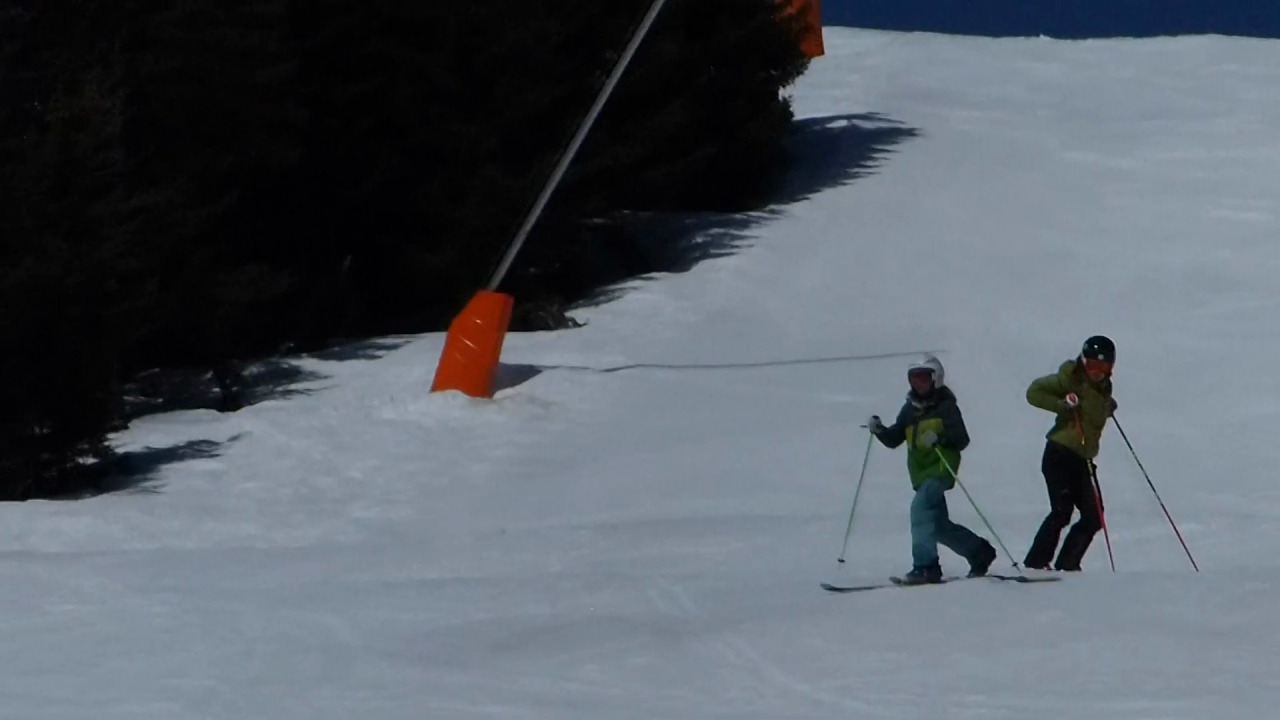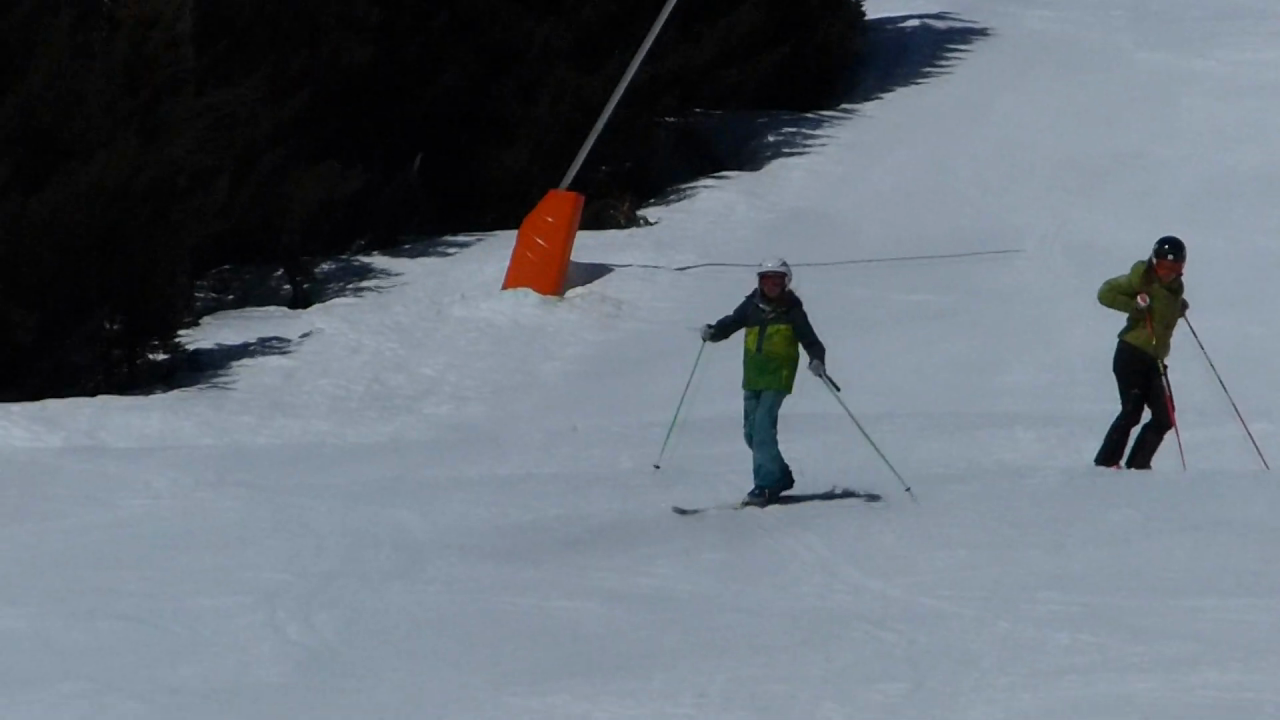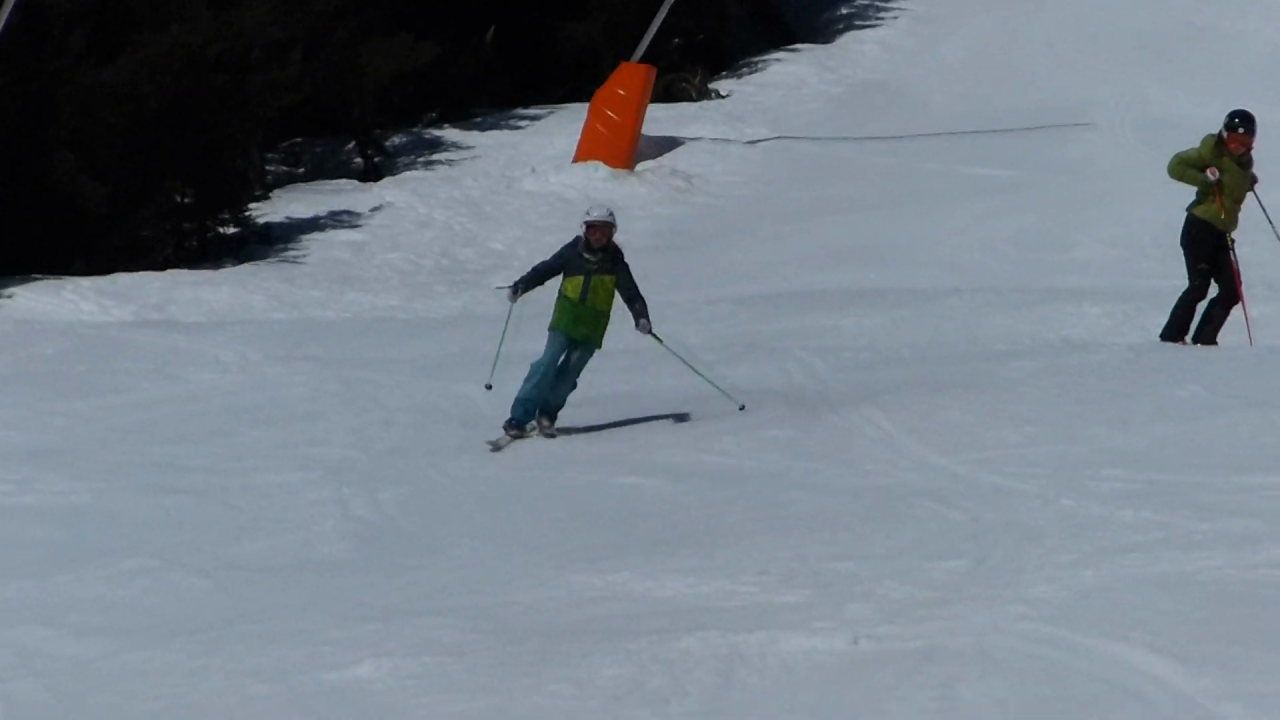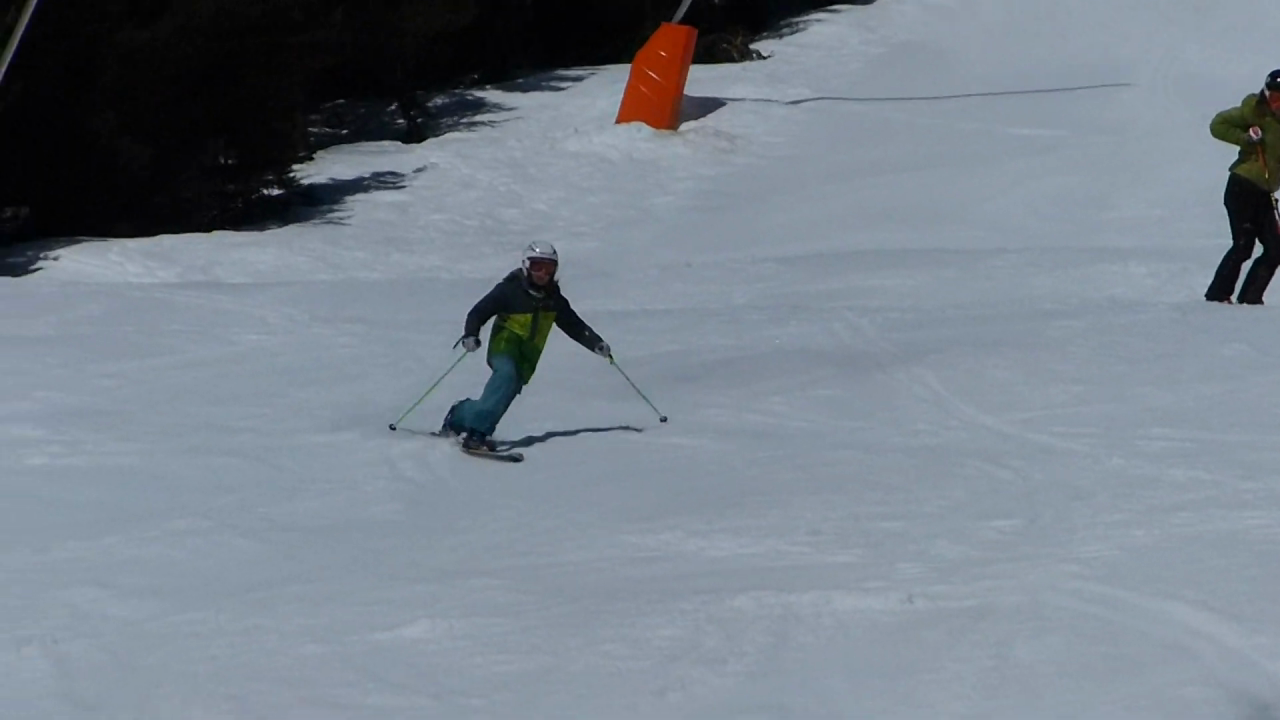
dt=0.5s
person 1, frame 1
left shoulder: (1103, 387)
right shoulder: (1070, 379)
right elbow: (1034, 392)
left wrist: (1108, 407)
right wrist: (1064, 404)
left hip: (1082, 459)
right hip: (1060, 454)
left knee: (1093, 517)
right knee: (1062, 512)
left ankle: (1067, 565)
right ankle: (1035, 563)
person 1, frame 2
left shoulder: (1175, 288)
right shoulder: (1142, 279)
right elbow: (1106, 293)
left wrist: (1180, 307)
right wrist: (1135, 305)
left hip: (1153, 360)
right hip: (1132, 354)
left knee: (1164, 418)
right knee: (1132, 412)
left ankle: (1137, 464)
right ankle: (1106, 462)
person 1, frame 3
left shoulder: (1244, 162)
right shoulder: (1212, 152)
right elbow: (1176, 166)
left wrist: (1249, 183)
right wrist: (1205, 179)
left hip: (1221, 233)
right hip: (1200, 227)
left knee: (1231, 292)
right knee: (1199, 286)
left ankle: (1204, 340)
right ankle: (1172, 337)
person 1, frame 4
right shoulder: (1254, 112)
right elbow: (1218, 125)
right wrist: (1247, 138)
right hip: (1243, 187)
right knee: (1243, 247)
left ankle: (1247, 299)
right ankle: (1215, 297)
person 2, frame 1
left shoulder: (946, 406)
right shoulder: (910, 408)
left elbow: (962, 440)
right elbow: (893, 440)
left wrist: (938, 437)
right wrist: (878, 429)
left hip: (940, 469)
right hip: (920, 472)
left knee: (920, 507)
right knee: (939, 526)
left ankle: (926, 565)
right ankle: (981, 552)
person 2, frame 2
left shoulder: (793, 312)
right shoulder: (751, 306)
left elbow: (812, 343)
right elbow: (728, 324)
left wrist: (817, 361)
right wrist: (710, 331)
left hip: (778, 378)
right hip: (753, 378)
left knee: (762, 426)
right knee: (752, 431)
left ankle: (767, 485)
right ankle: (778, 476)
person 2, frame 3
left shoulder: (615, 264)
right shoulder: (571, 253)
left elbow: (631, 294)
right elbow: (544, 270)
left wrist: (641, 317)
right wrist: (520, 286)
left hip: (591, 329)
right hip: (565, 321)
left knee: (567, 376)
right knee: (548, 363)
left ankle: (548, 410)
right ankle: (520, 417)
person 2, frame 4
left shoulder: (554, 300)
right shoulder: (509, 289)
left elbow: (576, 326)
right elbow: (477, 313)
left wrist: (597, 343)
right wrist: (470, 334)
left hip: (526, 357)
right hip: (504, 344)
left knee: (494, 408)
right knee: (505, 375)
left ankle: (459, 415)
right ankle: (476, 433)
